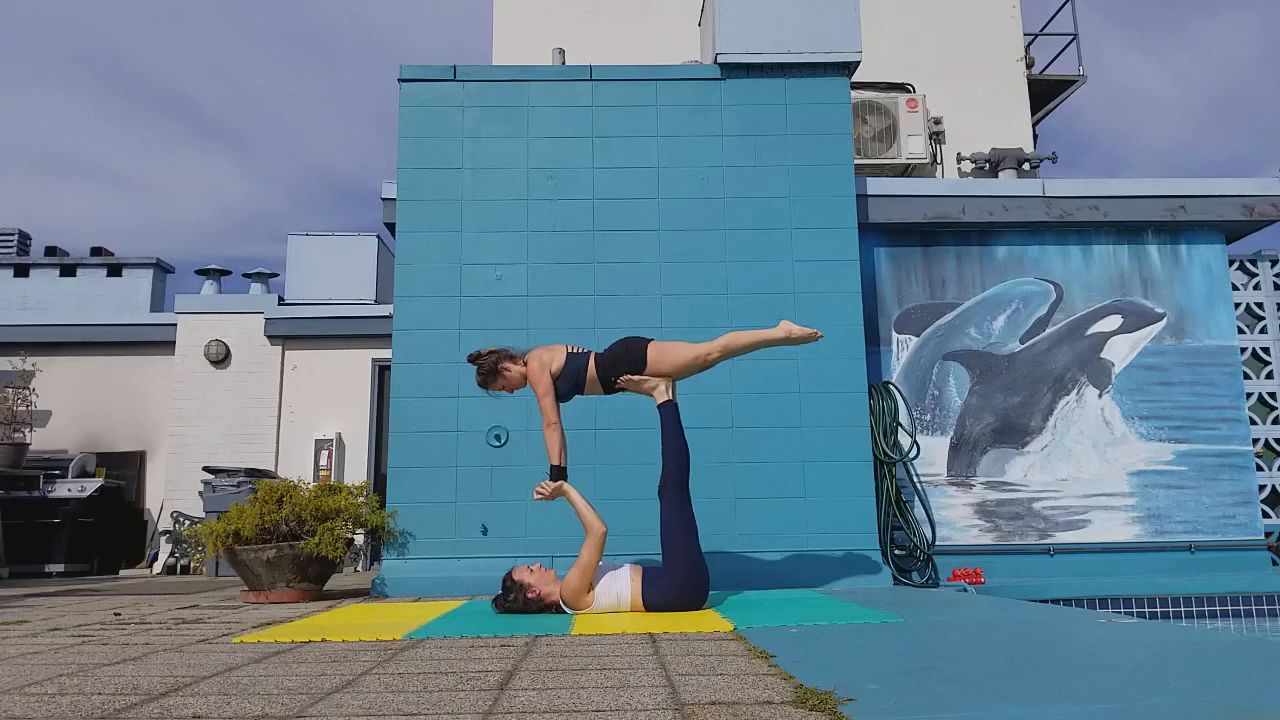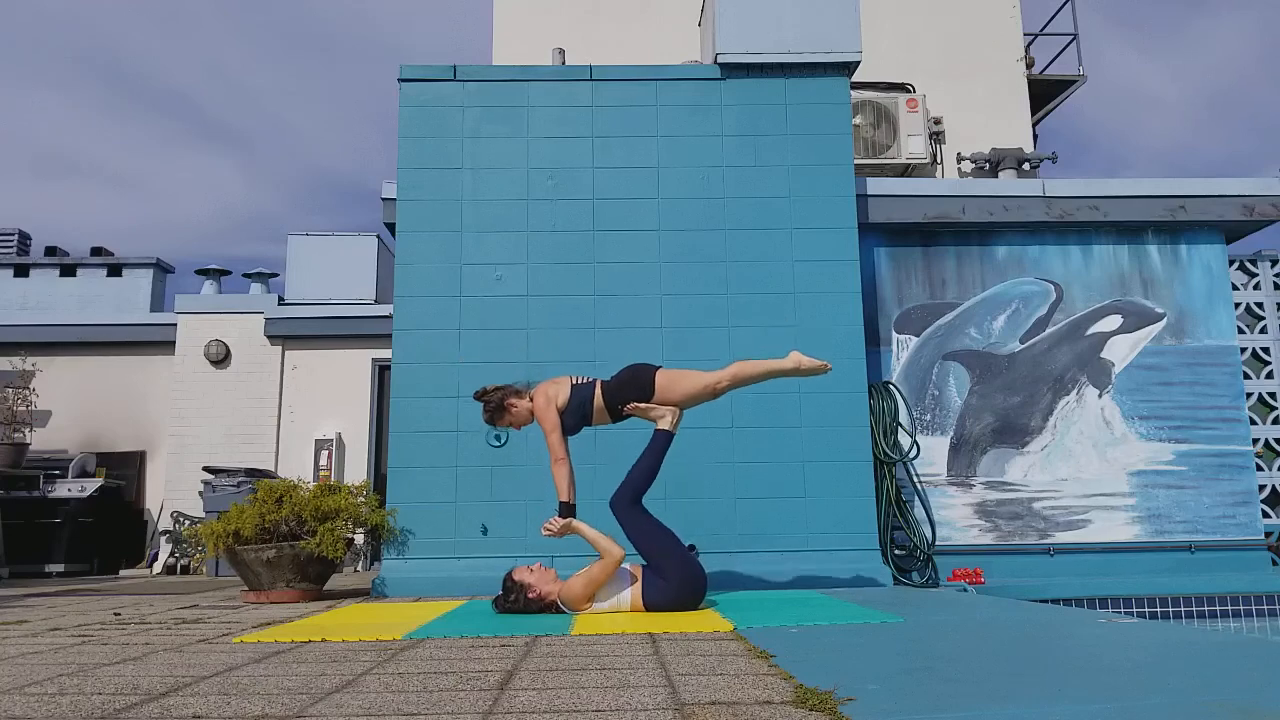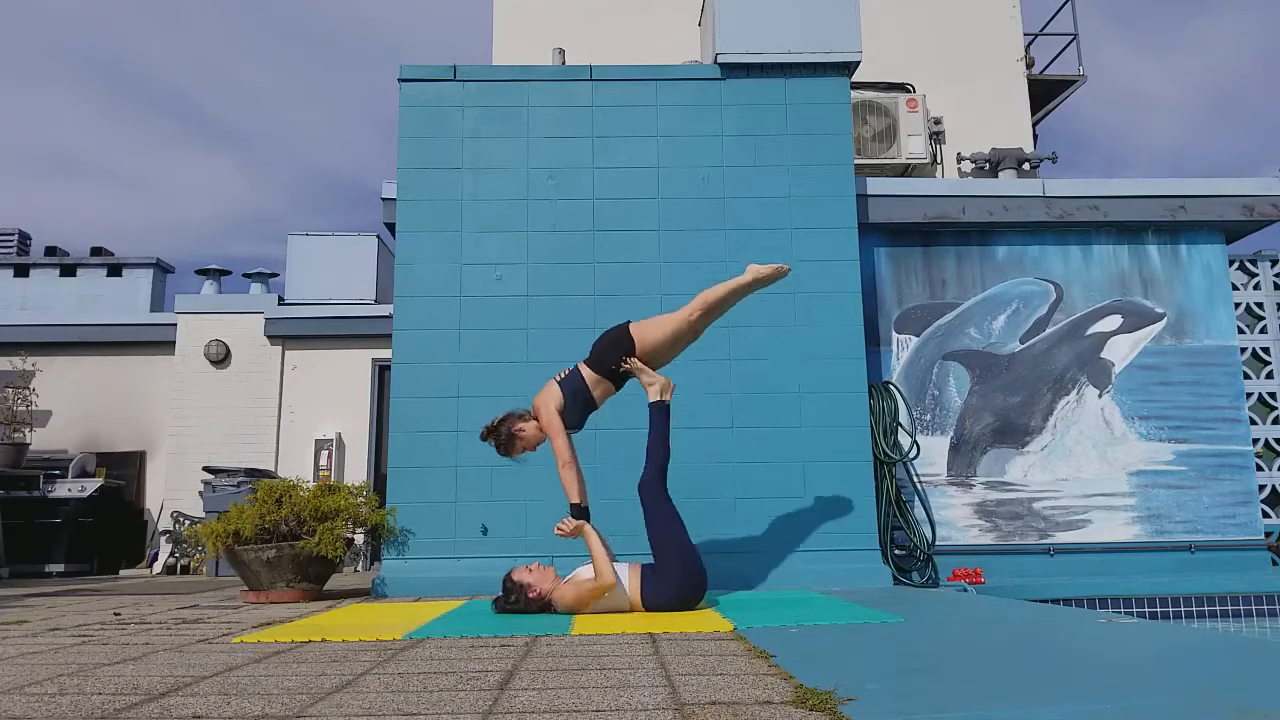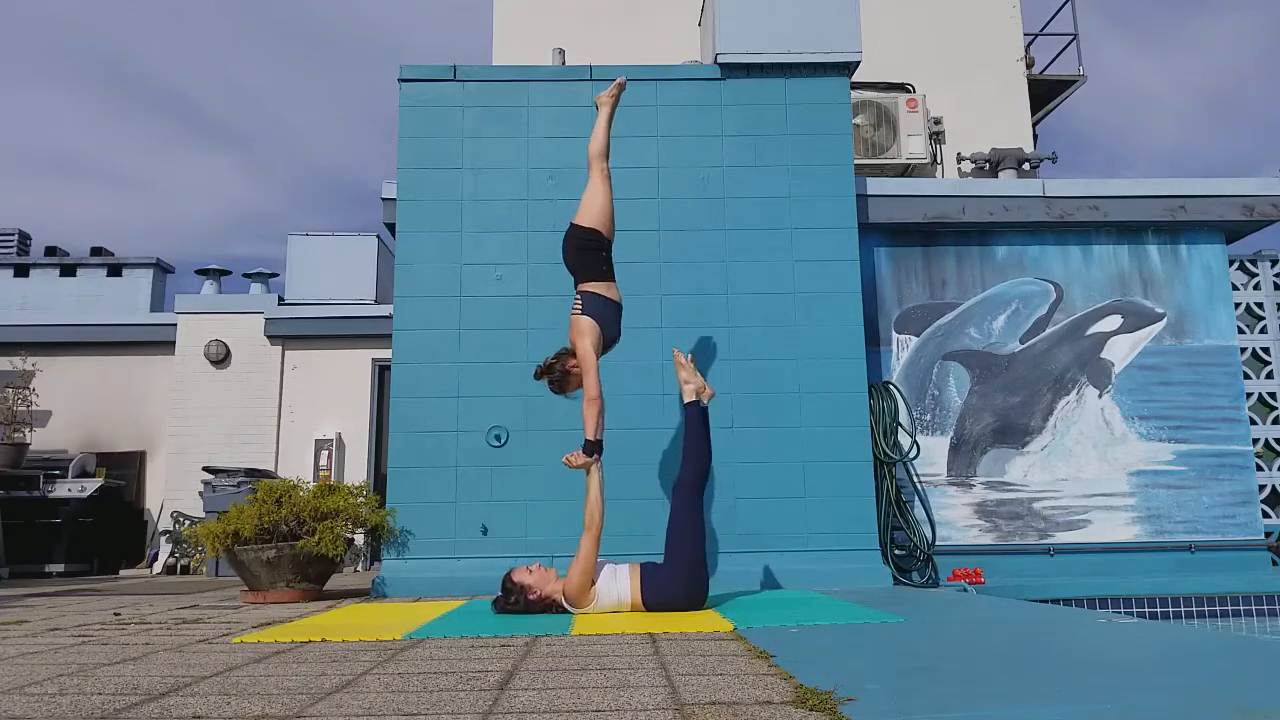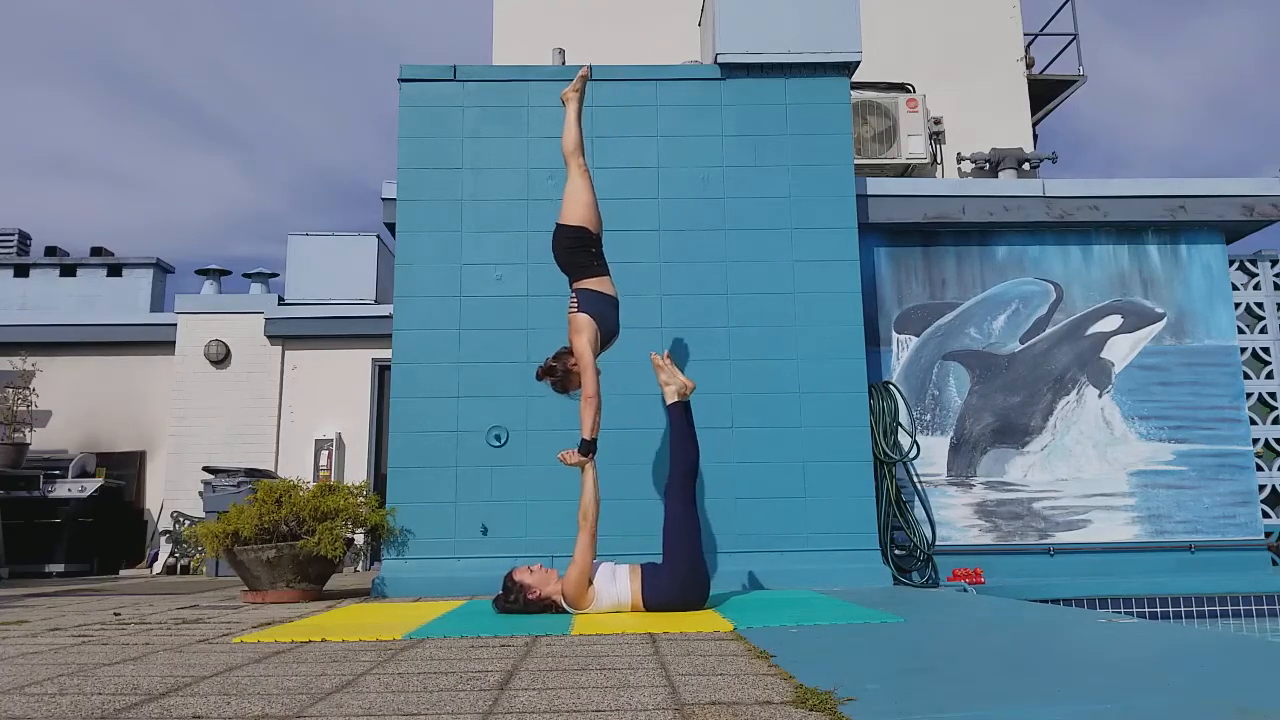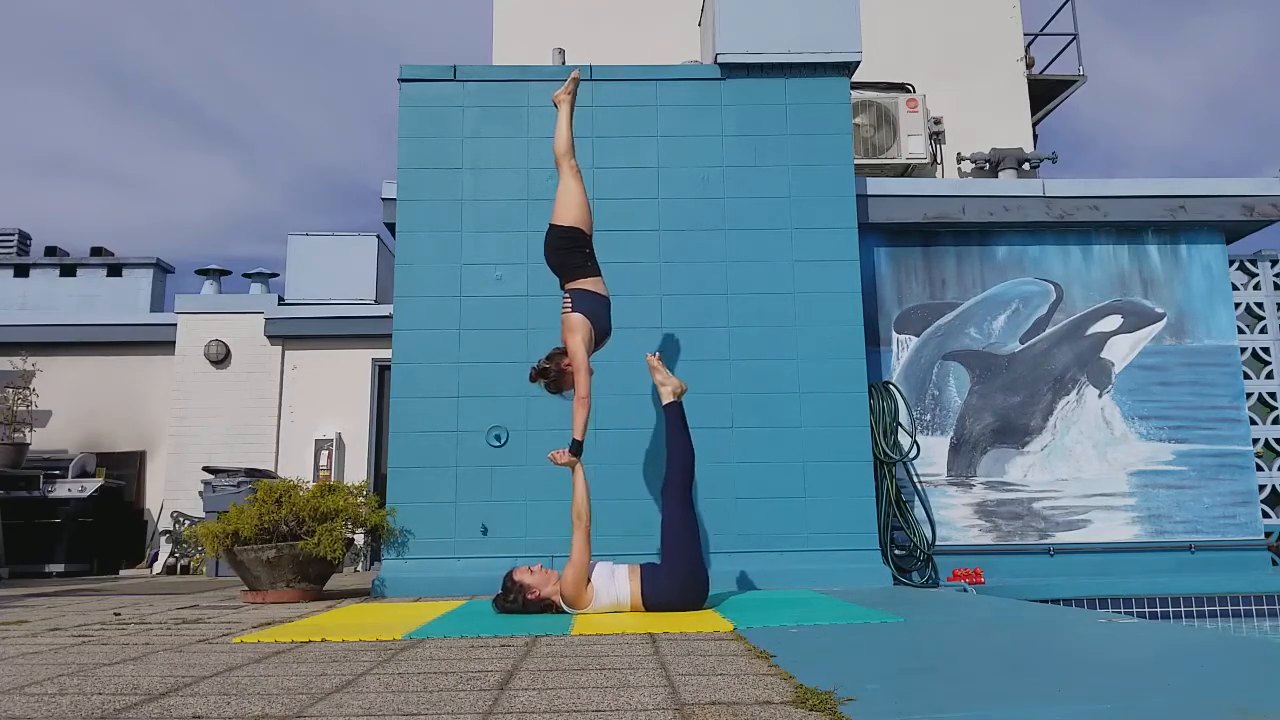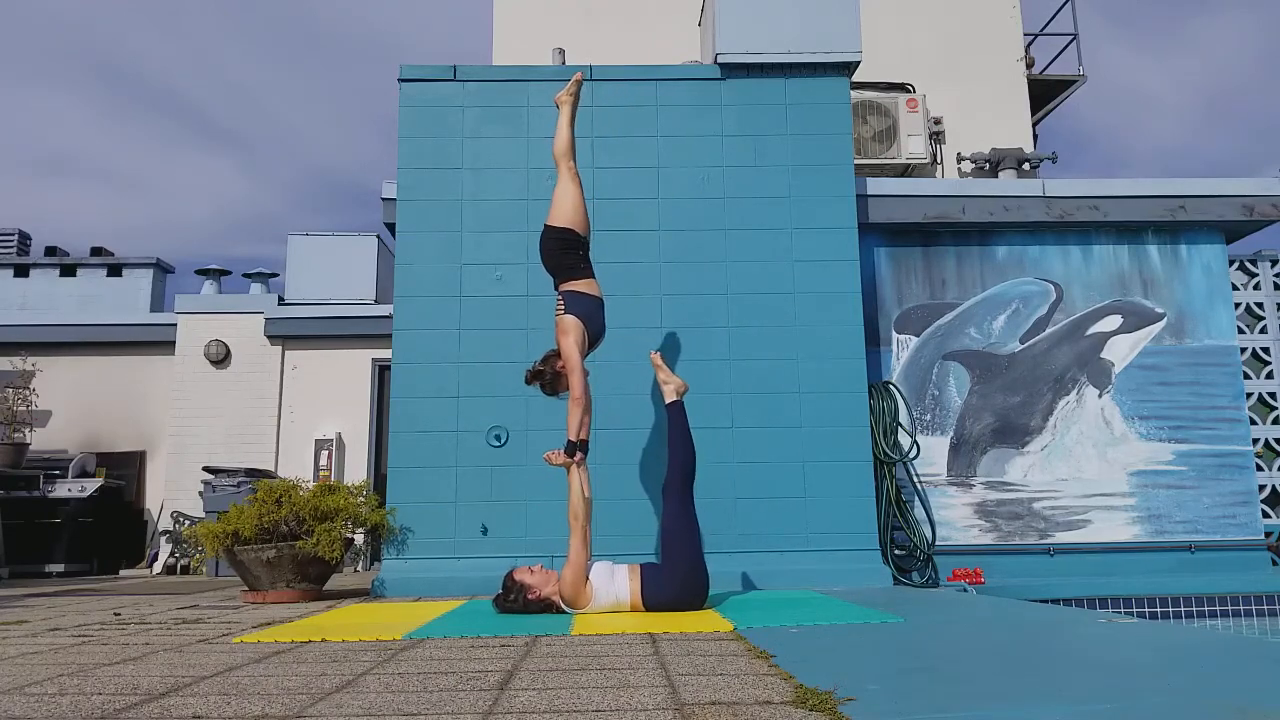
dt=0.7s
person 1, frame 1
left shoulder: (535, 365)
right shoulder: (542, 365)
left elbow: (551, 424)
right elbow: (555, 425)
left wrist: (556, 475)
right wrist: (560, 475)
left hip: (628, 363)
right hip: (625, 369)
left knee: (710, 352)
right knee: (708, 356)
left ankle: (780, 334)
right ankle: (780, 333)
person 1, frame 2
left shoulder: (541, 400)
right shoulder: (549, 398)
left elbow: (559, 460)
right elbow: (563, 461)
left wrist: (566, 511)
right wrist: (568, 511)
left hip: (635, 389)
right hip: (633, 393)
left knee: (718, 381)
right knee: (717, 384)
left ankle: (788, 364)
right ankle: (789, 362)
person 1, frame 3
left shoulder: (545, 410)
right shoulder: (551, 417)
left elbow: (568, 471)
right elbow: (571, 471)
left wrist: (577, 512)
right wrist: (581, 512)
left hip: (620, 350)
right hip: (621, 360)
left knee: (691, 318)
right knee: (691, 320)
left ankle: (751, 277)
right ankle: (751, 277)
person 1, frame 4
left shoulder: (584, 347)
right shoulder: (585, 346)
left elbow: (593, 398)
left wrist: (591, 447)
right wrist: (592, 448)
left hip: (588, 249)
right hip: (590, 252)
left knee: (599, 172)
right knee: (599, 172)
left ankle: (607, 106)
person 1, frame 5
right shoulder: (584, 343)
left elbow: (592, 398)
left wrist: (588, 446)
right wrist: (587, 446)
left hip: (582, 249)
right hip: (578, 249)
left knee: (577, 167)
right knee: (577, 167)
left ankle: (574, 102)
right ankle: (573, 102)
person 1, frame 6
right shoulder: (578, 341)
left elbow: (583, 397)
left wrist: (576, 445)
right wrist: (575, 445)
left hip: (572, 250)
right hip: (570, 250)
left knee: (568, 168)
right knee: (568, 167)
left ankle: (565, 103)
right ankle: (565, 104)
person 1, frame 7
right shoulder: (571, 344)
left elbow: (580, 399)
left wrist: (577, 446)
right wrist: (575, 446)
left hip: (569, 252)
right hip: (564, 251)
left knee: (567, 171)
right knee: (567, 170)
left ankle: (568, 105)
right ankle: (567, 105)
person 2, frame 1
left shoulder: (571, 594)
right shoulder: (571, 593)
right elbow: (598, 532)
right wrist: (566, 490)
left hip: (679, 588)
right hip: (682, 589)
right knee: (672, 489)
right ankle: (663, 398)
person 2, frame 2
left shoulder: (573, 589)
right shoulder: (571, 594)
right elbow: (615, 554)
right wrist: (574, 525)
left hip: (677, 585)
right hip: (681, 585)
right knee: (624, 502)
left ankle: (665, 426)
right ankle: (665, 426)
person 2, frame 3
left shoulder: (569, 587)
right shoulder: (565, 598)
left elbow: (608, 568)
right elbow: (608, 582)
left wrist: (587, 530)
right wrist: (586, 530)
left hip: (675, 588)
right hip: (678, 588)
right knee: (651, 487)
right ankle: (656, 398)
person 2, frame 4
left shoulder: (573, 587)
right shoulder: (573, 593)
left elbow: (591, 525)
right elbow: (594, 527)
left wrist: (592, 468)
right wrist: (592, 470)
left hip: (677, 586)
right hip: (681, 588)
right knee: (686, 490)
left ankle: (697, 400)
right ankle: (691, 398)
person 2, frame 5
left shoulder: (573, 589)
right shoulder: (573, 593)
left elbow: (591, 519)
right elbow: (586, 524)
left wrist: (590, 465)
right wrist: (587, 468)
left hip: (679, 586)
right hip: (681, 588)
right knee: (678, 492)
left ankle: (678, 398)
right ankle: (674, 397)
person 2, frame 6
left shoulder: (572, 589)
right shoulder: (571, 593)
left elbow: (583, 520)
right elbow: (581, 524)
left wrist: (578, 465)
right wrist: (576, 468)
left hip: (677, 586)
right hip: (680, 587)
right knee: (676, 491)
right ankle: (669, 399)
person 2, frame 7
left shoulder: (572, 589)
right shoulder: (570, 593)
left elbow: (584, 516)
right elbow: (577, 524)
left wrist: (577, 465)
right wrist: (572, 469)
left hip: (678, 586)
right hip: (680, 587)
right knee: (676, 491)
right ankle: (672, 398)
